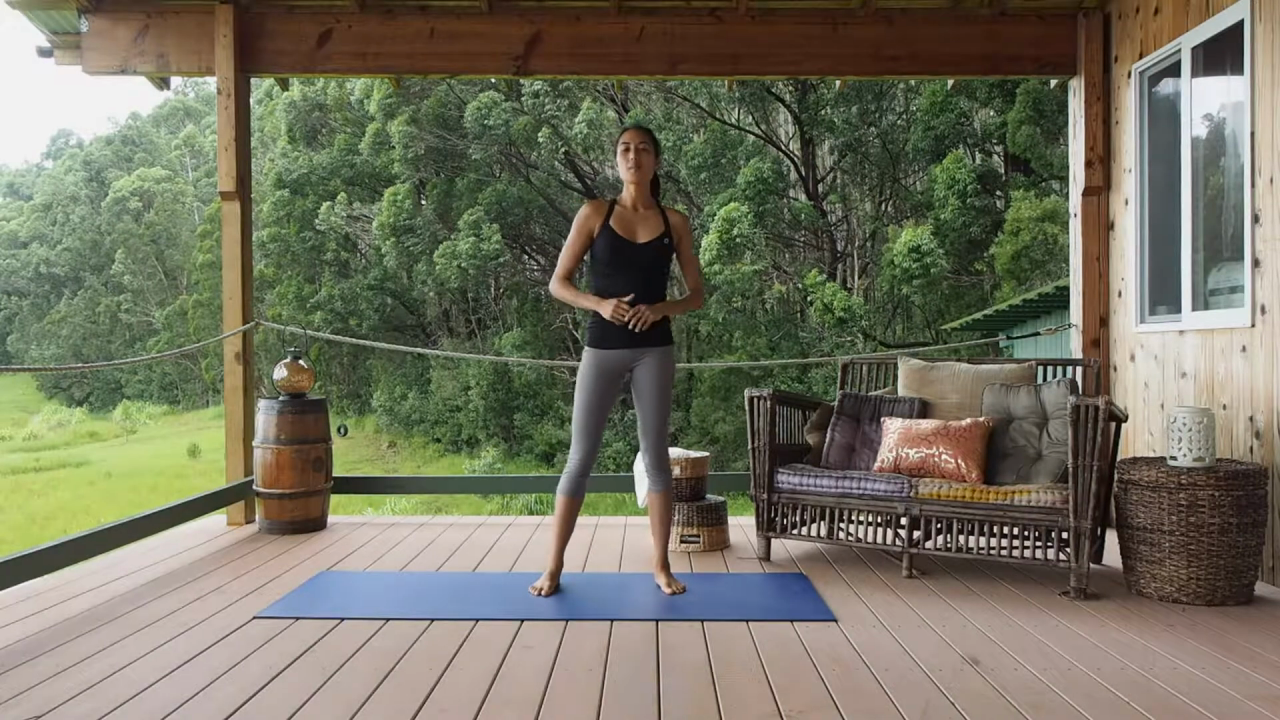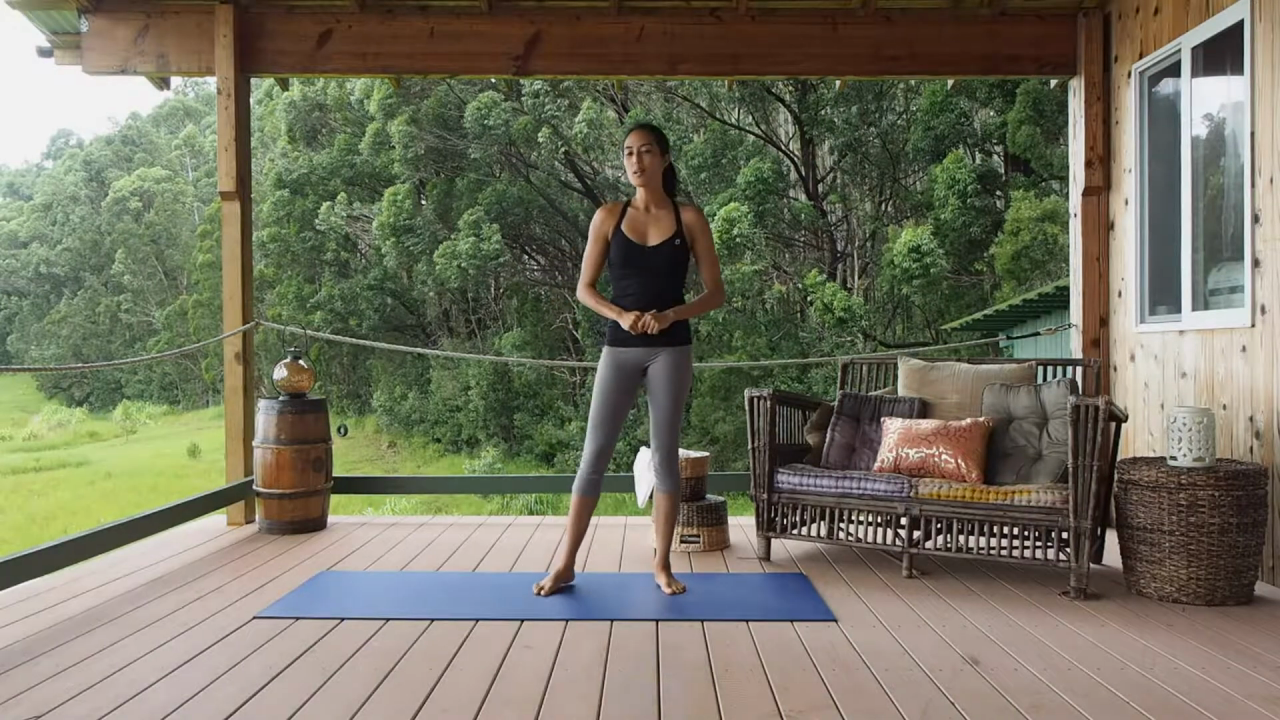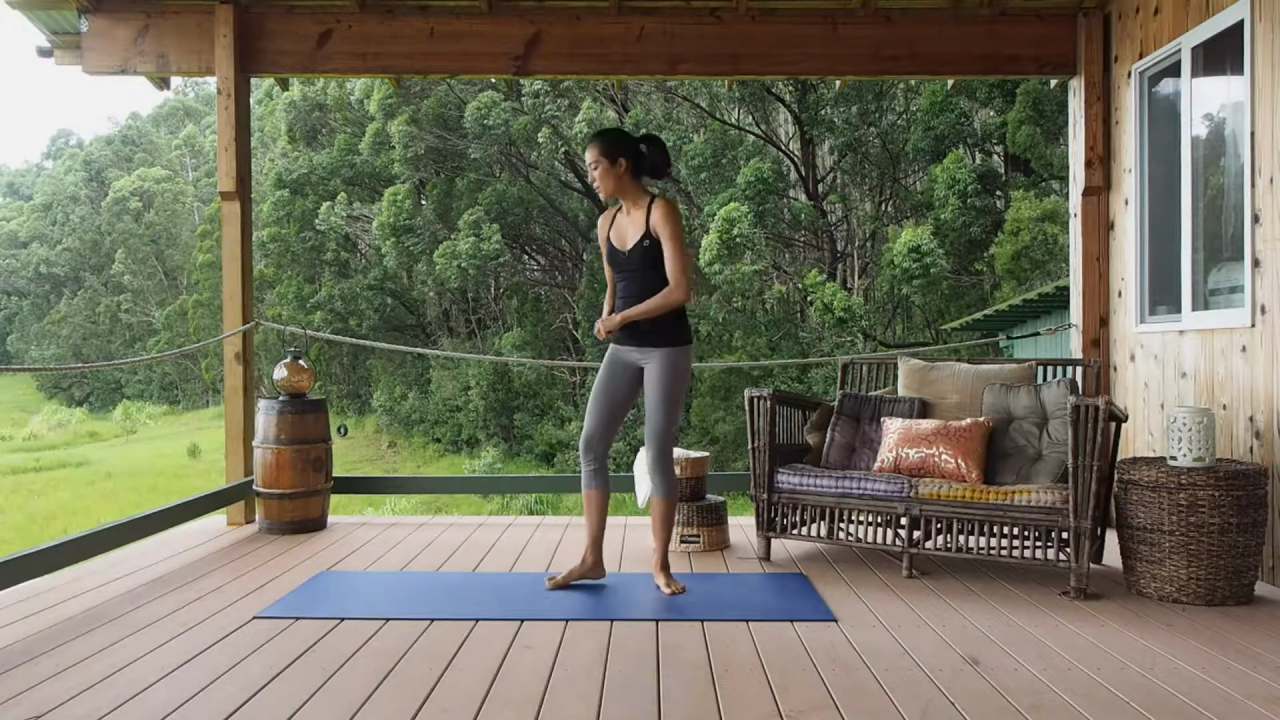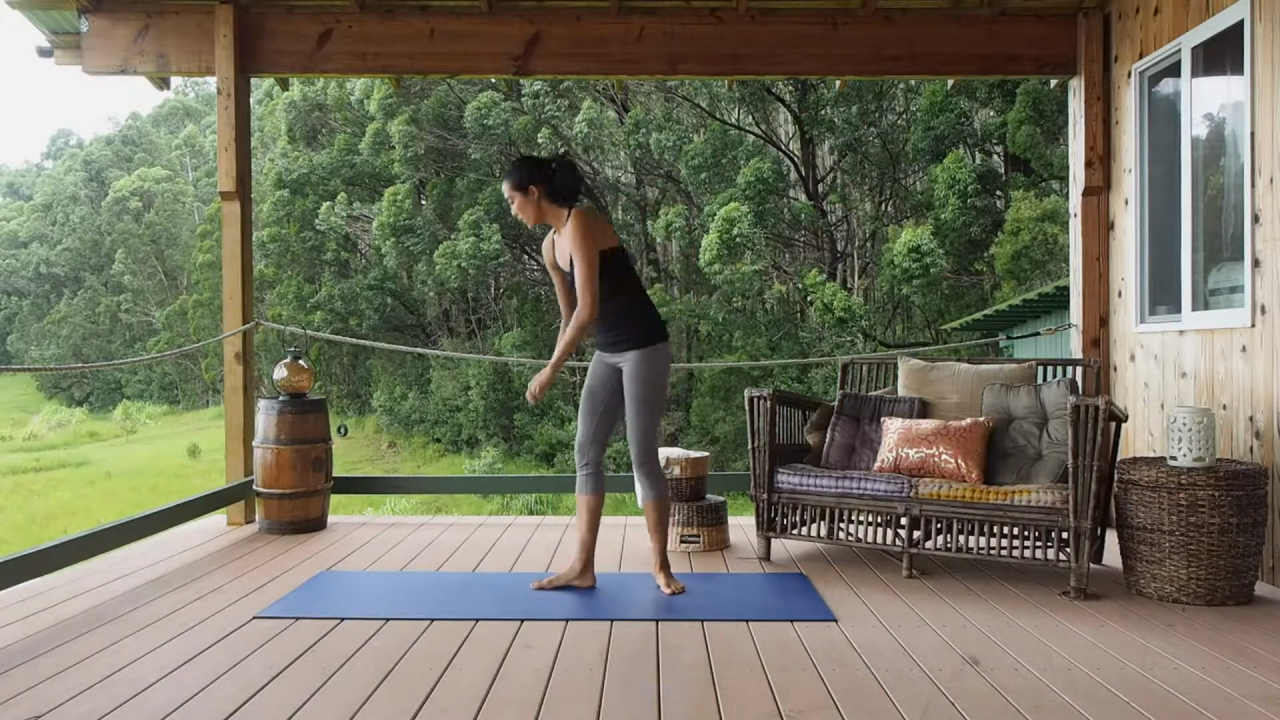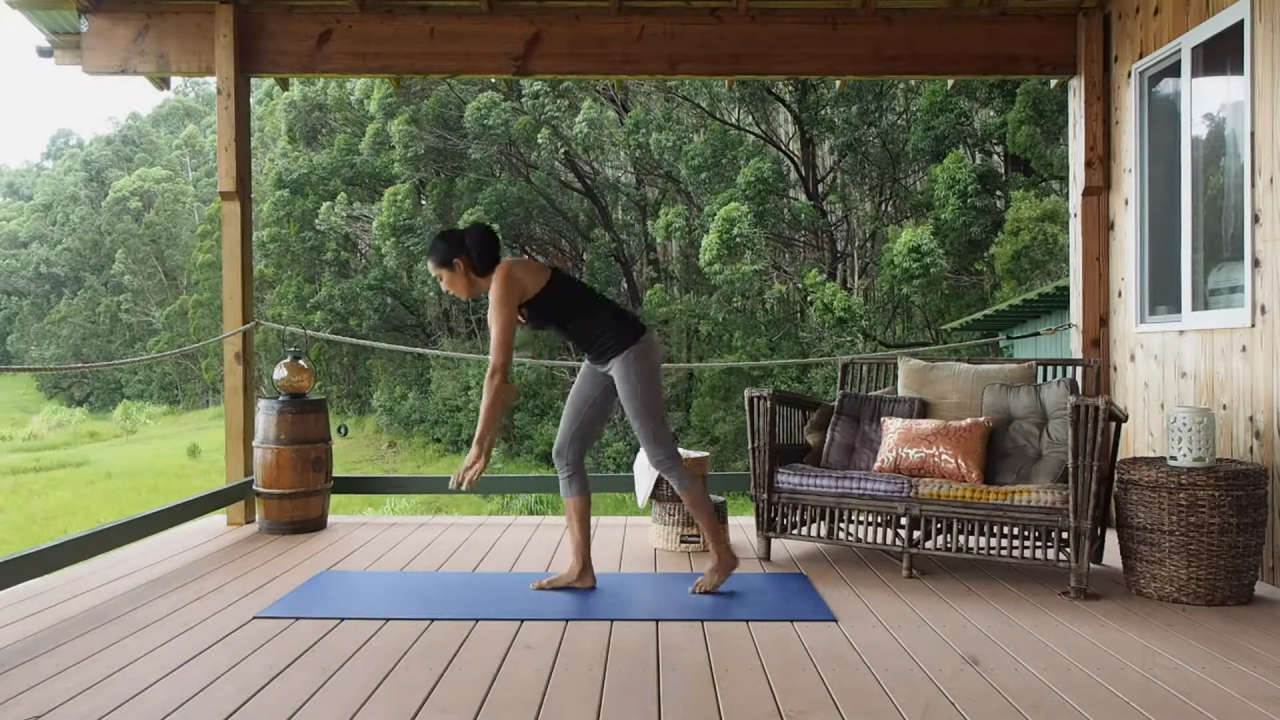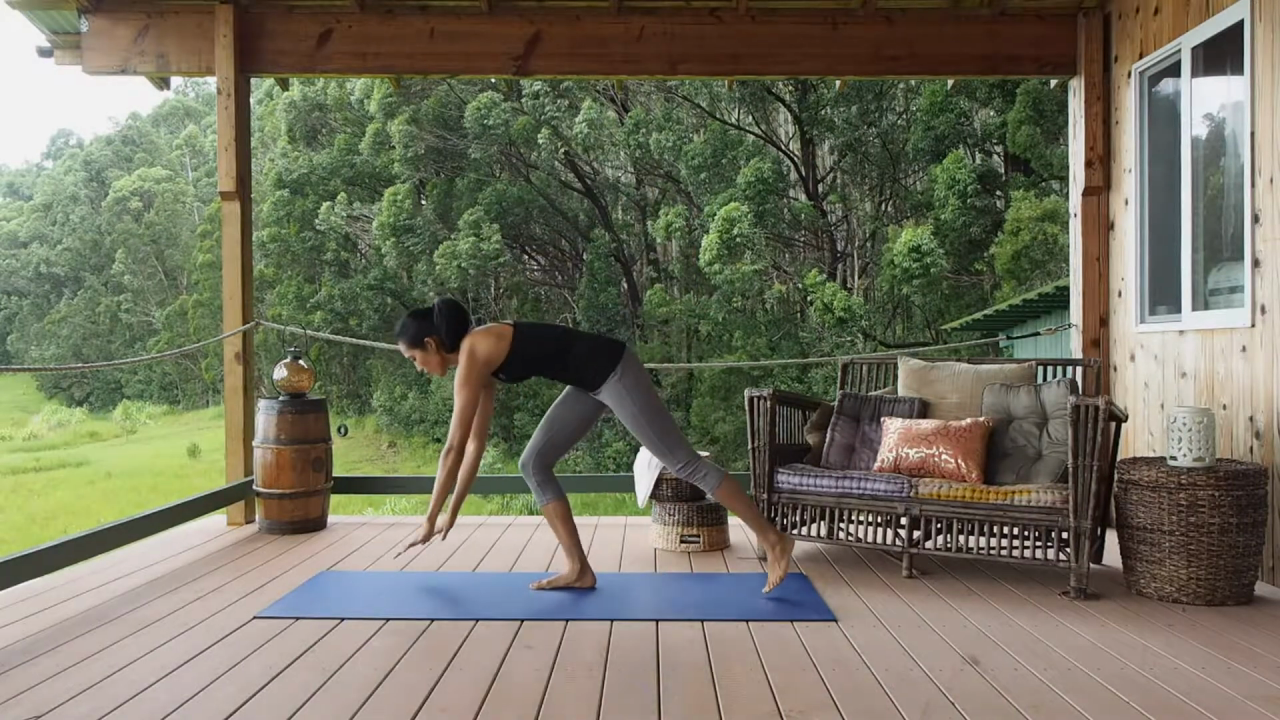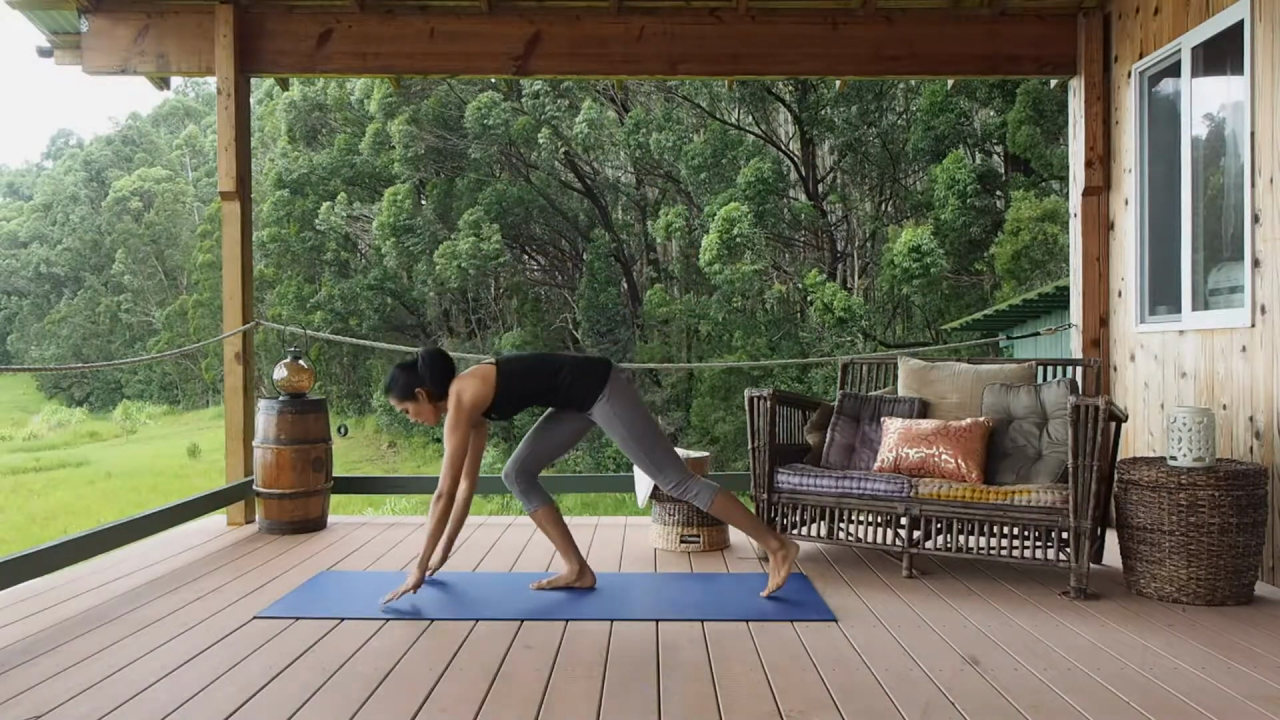
dt=0.4s
person 1, frame 1
left shoulder: (675, 223)
right shoulder: (594, 214)
left elbow: (697, 293)
right elbow: (558, 282)
left wrist: (663, 309)
right wrist: (600, 304)
left hip: (654, 350)
right hip: (603, 347)
left knee: (655, 455)
right knee: (581, 456)
left ankle: (660, 564)
right ankle: (554, 565)
person 1, frame 2
left shoulder: (689, 219)
right shoulder: (608, 217)
left elbow: (716, 293)
right elbow: (584, 288)
left wrist: (670, 315)
right wrist: (621, 316)
left hip: (671, 349)
right hip: (620, 348)
left knee: (664, 455)
right knee: (595, 452)
left ankle: (662, 565)
right ankle: (565, 563)
person 1, frame 3
left shoulder: (662, 212)
right shoulder: (606, 222)
left elbow: (681, 290)
left wrist: (622, 317)
right wrist: (607, 319)
left hip: (667, 348)
right hip: (623, 349)
left knee: (658, 455)
right knee: (591, 445)
left ankle: (660, 565)
right ankle: (592, 559)
person 1, frame 4
left shoulder: (583, 223)
right shoulder: (550, 245)
left elbow: (589, 307)
right elbow: (569, 312)
left wrist: (551, 369)
right wrist: (555, 365)
left hip: (643, 346)
right hip: (608, 352)
left knee: (643, 457)
right knee: (586, 452)
left ankle: (661, 564)
right ankle: (582, 567)
person 1, frame 5
left shoulder: (503, 280)
right shoulder: (500, 298)
left elbow: (497, 372)
right elbow: (501, 376)
left wrist: (478, 448)
right wrist: (485, 447)
left hip: (627, 349)
right hip: (601, 358)
left knee: (662, 455)
right knee: (565, 453)
left ankle: (721, 553)
right ankle: (580, 569)
person 1, frame 6
left shoulder: (471, 354)
right shoulder: (479, 356)
left elbow: (454, 447)
right elbow: (474, 442)
left wrist: (430, 520)
right wrist: (452, 511)
left hip: (614, 373)
right hip: (591, 381)
left knee: (684, 463)
right knee: (533, 464)
left ankle: (773, 541)
right ankle: (578, 569)
person 1, frame 7
left shoulder: (461, 400)
right shoulder: (470, 396)
left elbow: (445, 494)
right elbow: (467, 482)
left wrist: (420, 569)
right wrist: (444, 550)
left hip: (602, 391)
right hip: (584, 396)
left knee: (676, 479)
right knee: (517, 474)
left ankle: (777, 547)
right ankle: (577, 569)
